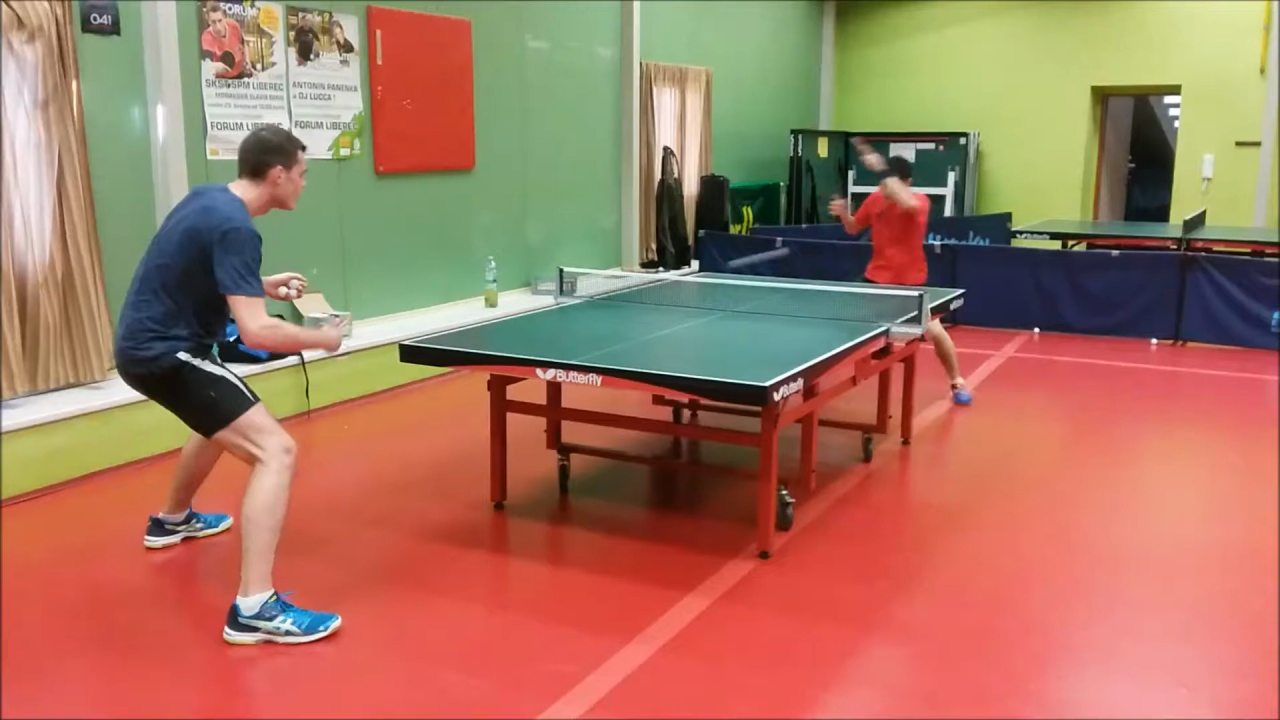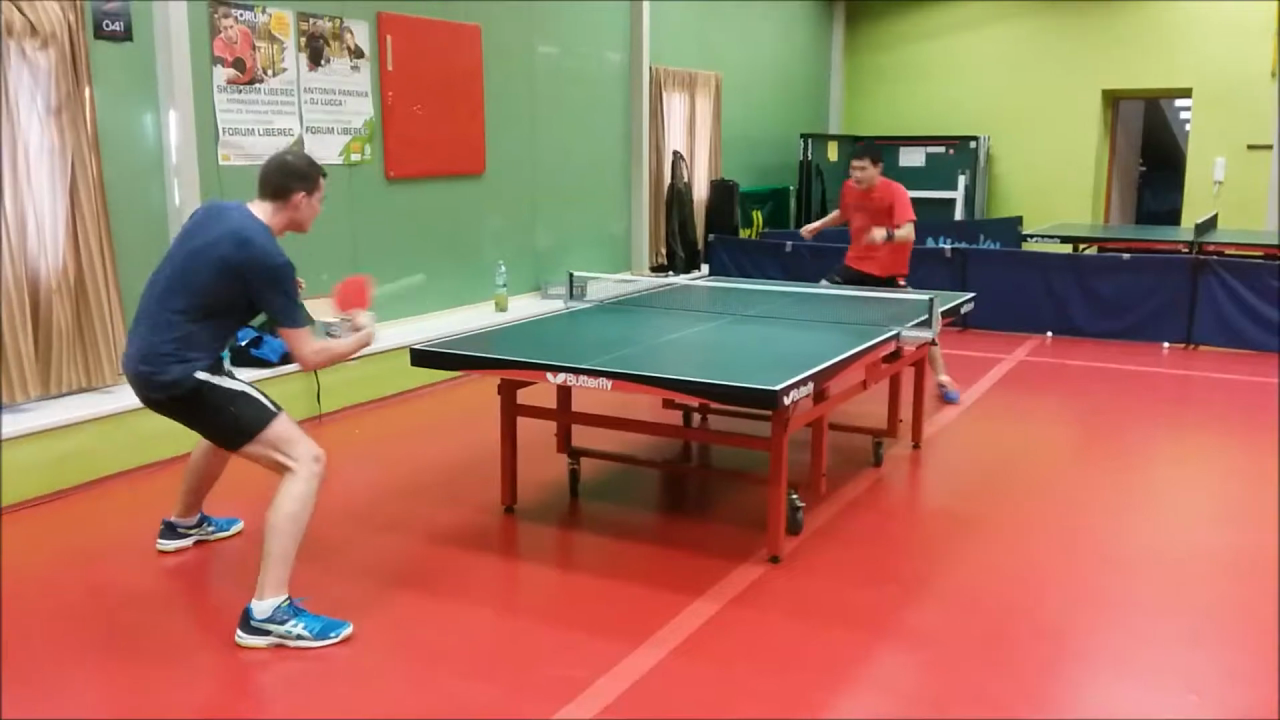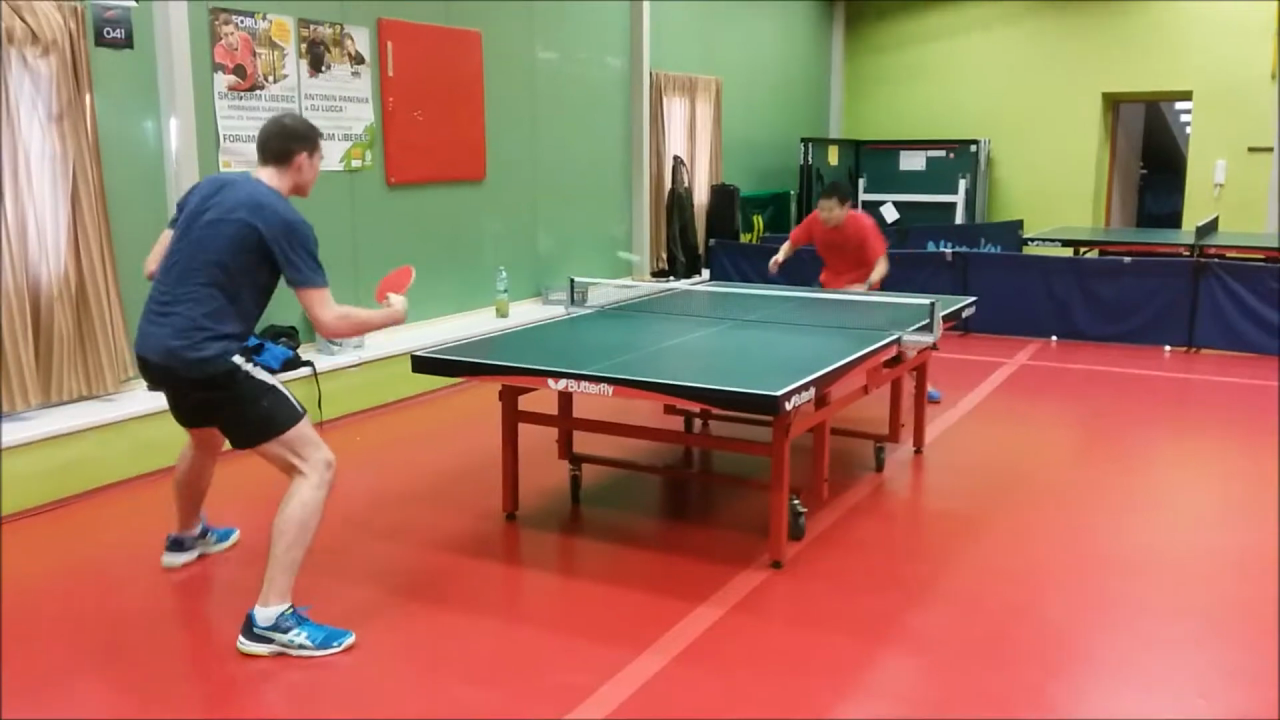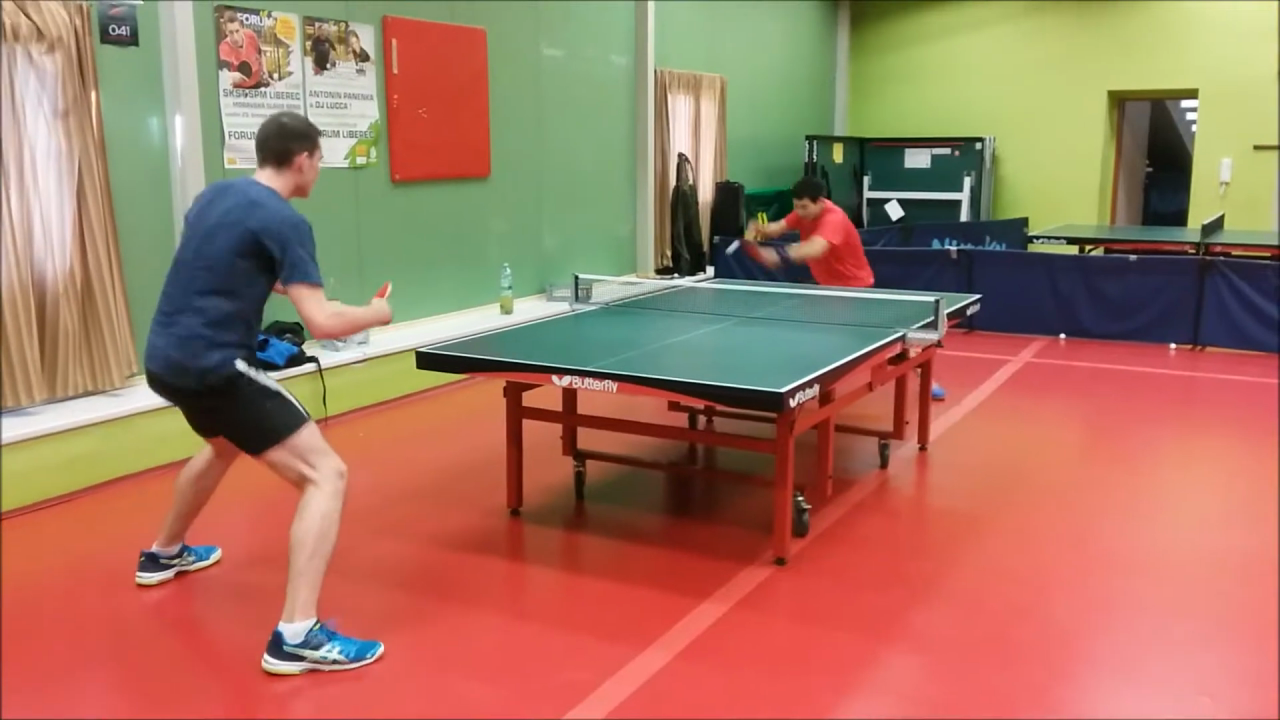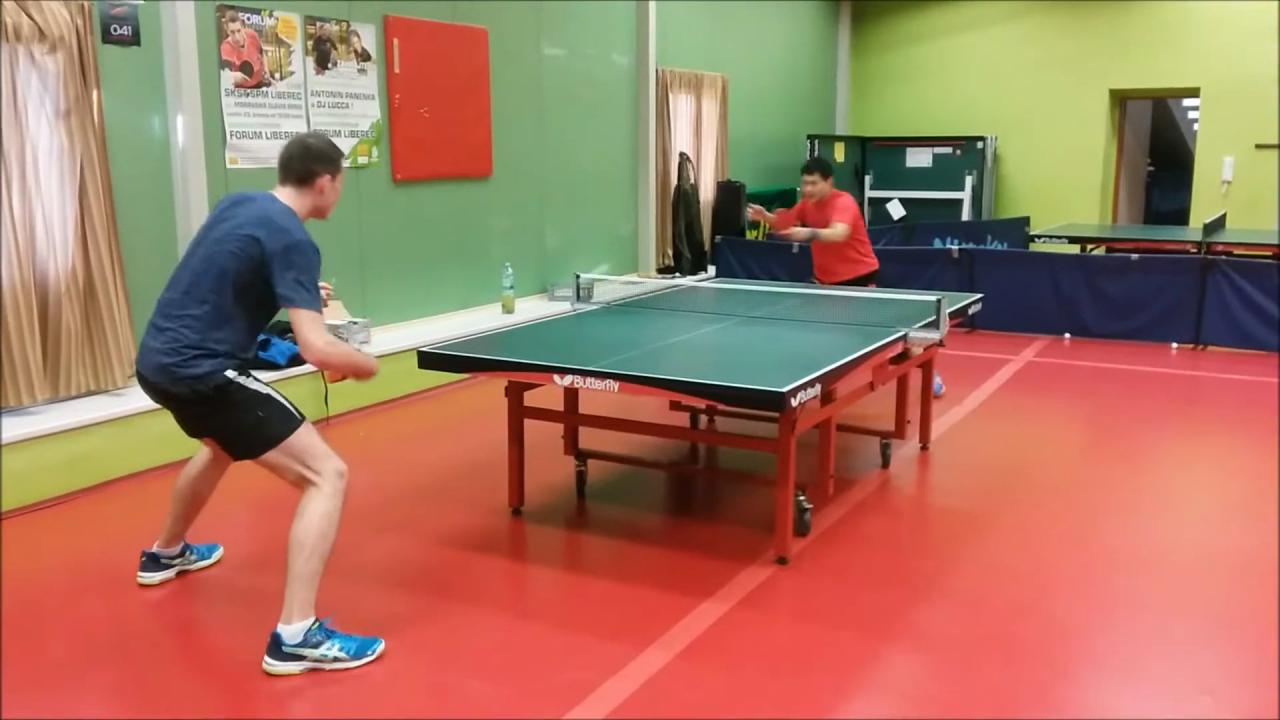
dt=0.2s
person 1, frame 1
left shoulder: (208, 197)
right shoulder: (235, 228)
right elbow: (255, 332)
left wrist: (263, 284)
right wrist: (321, 337)
left hip: (148, 342)
right hip: (164, 352)
left knee: (224, 420)
right knee: (275, 451)
left ankle: (171, 519)
right ankle: (254, 607)
person 1, frame 2
left shoulder: (214, 213)
right shoulder: (267, 259)
right elbow: (308, 354)
right wrist: (361, 337)
left hip: (149, 360)
right hip: (178, 374)
left knee: (236, 426)
right knee: (304, 460)
left ankle: (183, 522)
right ankle: (268, 612)
person 1, frame 3
left shoulder: (208, 188)
right shoulder: (287, 223)
left elbow: (154, 268)
right elbow: (328, 322)
right wrist: (391, 315)
left hip: (154, 346)
right hip: (206, 356)
left knee: (206, 437)
right knee: (314, 466)
left ankle: (185, 538)
right ankle: (269, 618)
person 1, frame 4
left shoulder: (215, 194)
right shoulder: (284, 222)
right elbow: (322, 321)
right wrist: (377, 313)
left hip: (163, 359)
right hip: (213, 366)
left knee: (224, 445)
right knee: (325, 476)
left ankle: (163, 553)
right ankle: (296, 636)
person 1, frame 5
left shoulder: (236, 204)
right shoulder: (294, 242)
right elbow: (315, 348)
right wrist: (362, 363)
left hip: (156, 360)
right hip: (201, 371)
left knee: (222, 444)
right knee: (326, 475)
left ankle: (165, 553)
right ankle: (294, 634)
person 2, frame 1
left shoulder: (919, 202)
right shoulder: (874, 200)
left elbow: (907, 204)
right elbow: (853, 229)
left wrist: (881, 171)
right wrist: (844, 214)
left hip: (910, 281)
right hip: (876, 277)
left knee: (934, 331)
left ankle: (956, 381)
person 2, frame 2
left shoulder: (896, 192)
right shoulder: (849, 188)
left elbow: (909, 234)
left wrist: (887, 235)
right wrist: (818, 225)
left hip: (889, 270)
right hip: (855, 264)
left ankle: (942, 378)
person 2, frame 3
left shoulder: (864, 225)
right shoulder: (815, 220)
left elbow: (882, 265)
right elbow: (792, 242)
left wrist: (865, 286)
right wrist: (781, 256)
left hip: (862, 288)
right hip: (830, 285)
person 2, frame 4
left shoulder: (834, 218)
right shoulder: (803, 213)
left elbow: (815, 248)
right elbow: (779, 227)
left wrist: (780, 256)
right wrist: (761, 229)
left hip: (855, 284)
right hip: (825, 283)
person 2, frame 5
left shoulder: (843, 203)
right shoulder: (810, 201)
left elbow: (839, 234)
right elbow: (783, 221)
left wrist: (810, 233)
right wrist: (764, 215)
left hip: (859, 273)
right hip: (827, 277)
